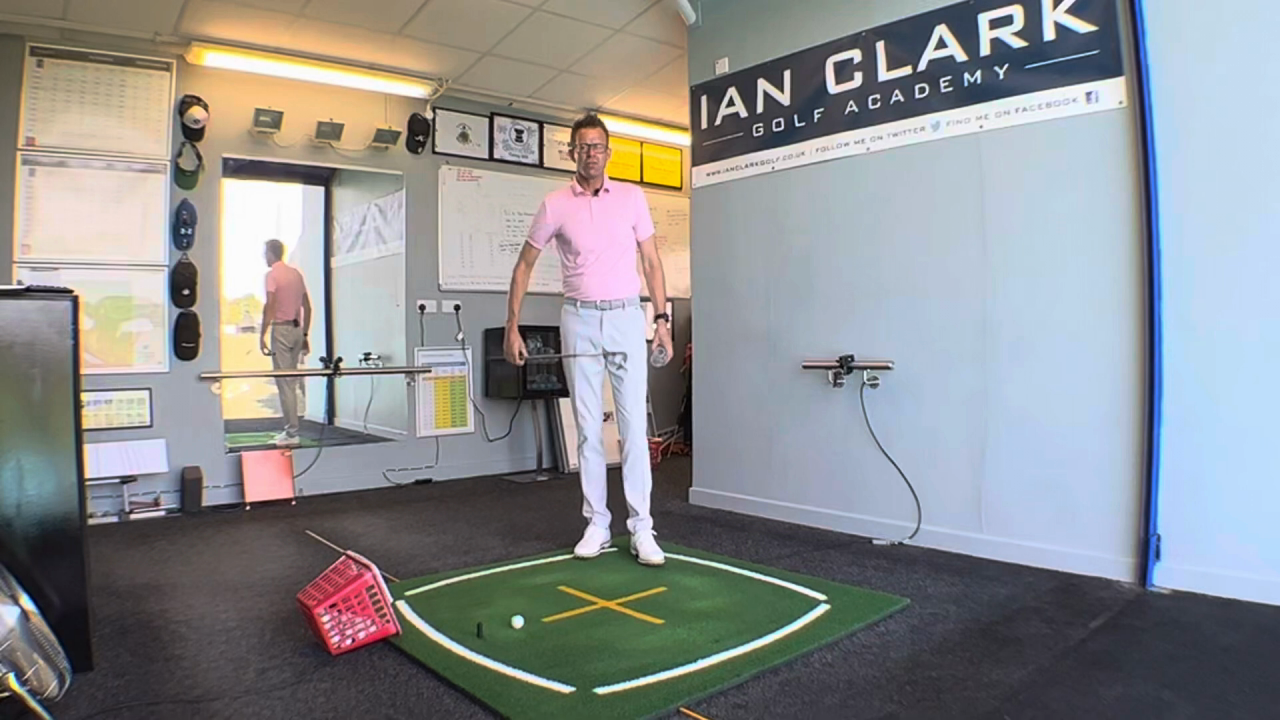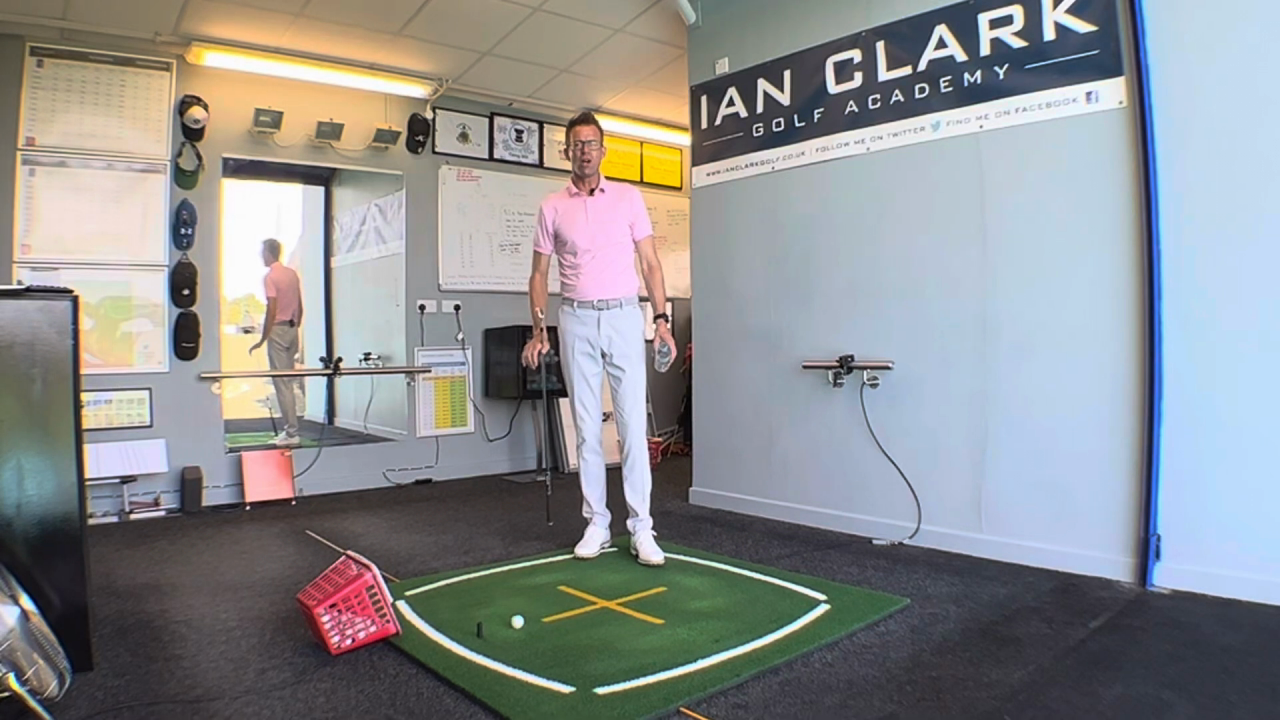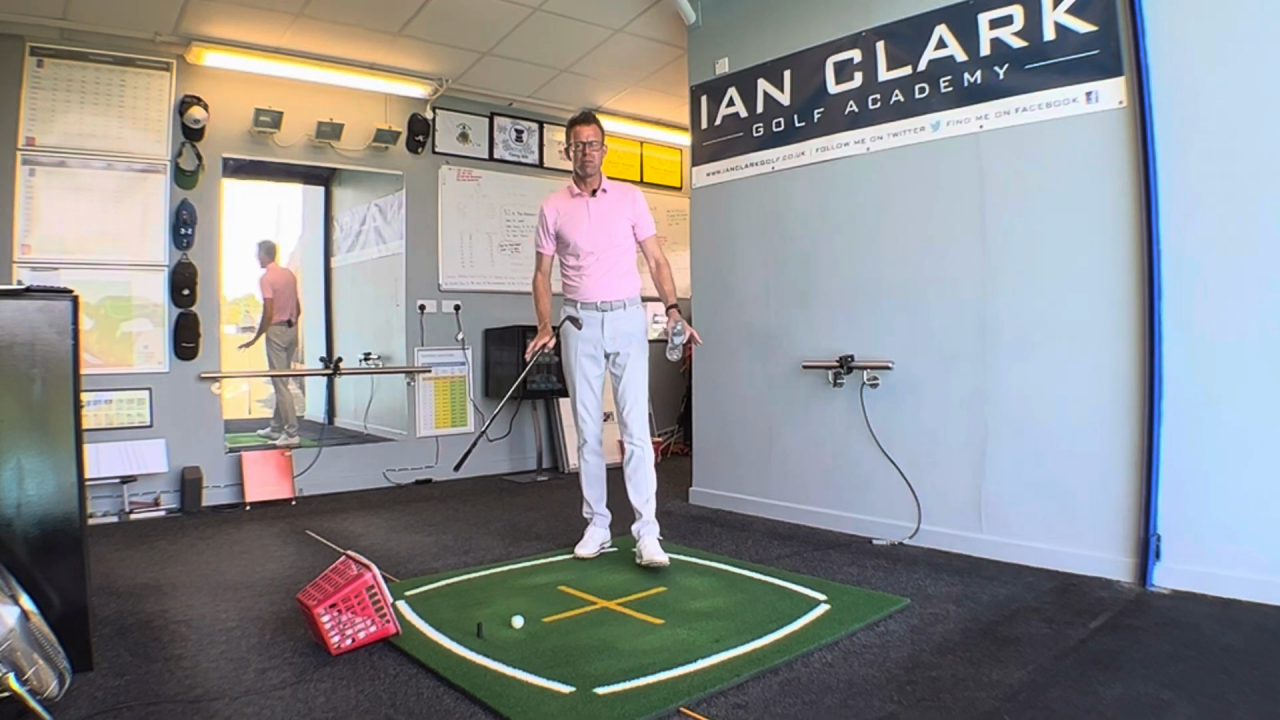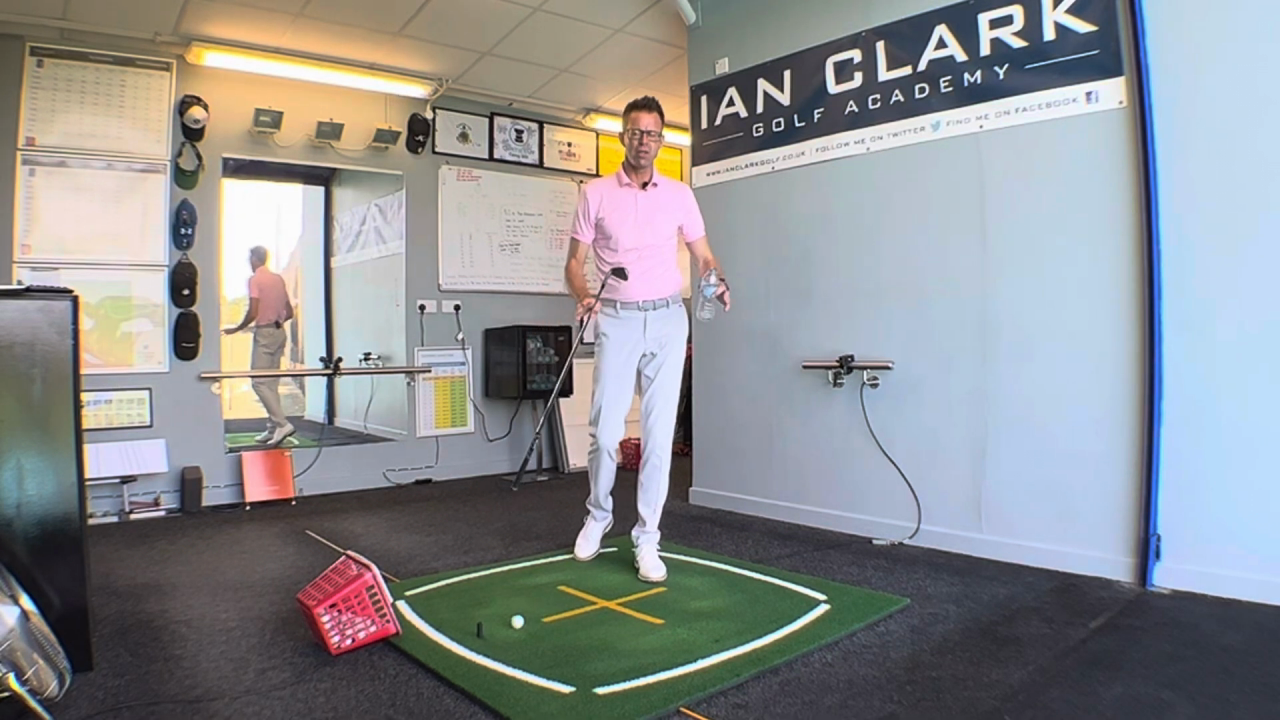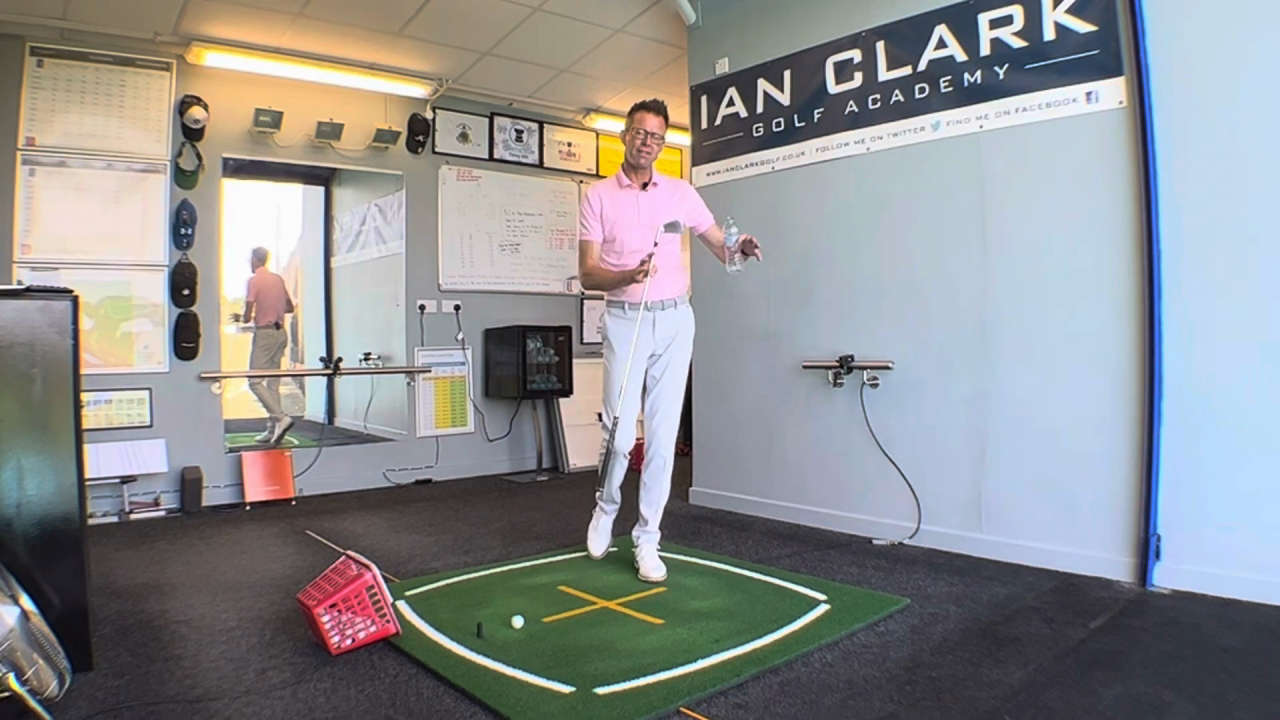
dt=1s
person 1, frame 1
left shoulder: (632, 197)
right shoulder: (554, 204)
left elbow: (651, 261)
right elbow: (523, 265)
left wrist: (661, 317)
right wrist: (512, 326)
left hip: (625, 316)
right hip: (578, 321)
left knee: (633, 422)
right knee: (587, 425)
left ankle: (641, 526)
right ankle: (597, 522)
person 1, frame 2
left shoulder: (629, 197)
right shoulder: (552, 207)
left elbow: (650, 262)
right elbow: (539, 274)
left wrist: (661, 318)
right wrist: (538, 329)
left hip: (624, 317)
right hip: (576, 321)
left knee: (633, 423)
right knee: (587, 427)
left ankle: (641, 527)
right ankle: (596, 523)
person 1, frame 3
left shoulder: (630, 197)
right shoulder: (553, 207)
left elbow: (656, 260)
right elbow: (543, 274)
left wrist: (673, 310)
right wrist: (545, 326)
left hip: (626, 319)
right hip: (580, 323)
left knee: (635, 427)
right knee: (588, 430)
left ankle: (646, 532)
right ankle: (597, 524)
person 1, frame 4
left shoulder: (679, 194)
right shoulder: (595, 193)
left elbow: (705, 257)
right elbow: (575, 262)
left wrist: (717, 282)
right wrist: (582, 294)
left hip: (667, 321)
right hip: (617, 321)
left knee: (658, 436)
right knee: (605, 431)
left ankle: (646, 540)
right ankle: (598, 514)
person 1, frame 5
left shoulder: (682, 192)
right shoulder: (598, 195)
left elbow: (719, 244)
right elbow: (588, 274)
left wrist: (741, 247)
right wrist: (630, 274)
left hip: (674, 320)
right hip: (624, 320)
left knee: (662, 436)
right knee: (619, 433)
left ankle: (647, 540)
right ankle: (606, 508)
person 2, frame 1
left shoulder: (272, 274)
right shoulder: (296, 273)
left elbow: (269, 305)
right elbow: (307, 307)
left wrist: (262, 336)
right wrist: (305, 334)
left hip: (281, 330)
right hip: (297, 329)
left knee: (284, 383)
right knee: (291, 382)
left ankle: (292, 433)
right ankle: (290, 429)
person 2, frame 2
left shoulder: (270, 276)
right shoulder: (292, 274)
left elbow: (272, 311)
left wrist: (262, 339)
left hip: (278, 330)
right hip: (292, 330)
left knee: (281, 383)
right knee: (288, 383)
left ankle: (292, 433)
right ankle: (289, 429)
person 2, frame 3
left shoulder: (267, 277)
right shoulder: (289, 274)
left elbow: (268, 314)
right elbow: (298, 308)
left wrist: (255, 339)
left hip: (276, 331)
right hip: (291, 330)
left knee: (280, 384)
right knee: (281, 382)
left ankle: (291, 434)
right ankle: (276, 428)
person 2, frame 4
left shoulder: (255, 279)
right shoulder: (278, 279)
left elbow: (253, 313)
right elbow: (289, 312)
left wrist: (237, 328)
left hip: (264, 333)
right hip: (279, 332)
left knee: (259, 382)
right knee: (271, 382)
left ankle: (282, 424)
right ankle: (273, 429)
person 2, frame 5
left shoulder: (254, 280)
right shoulder: (278, 279)
left elbow: (248, 317)
right elbow: (289, 307)
left wrist: (241, 318)
left hip: (264, 334)
right hip: (279, 332)
left knee: (255, 381)
right knee: (272, 382)
left ankle: (281, 418)
right ankle: (273, 429)
